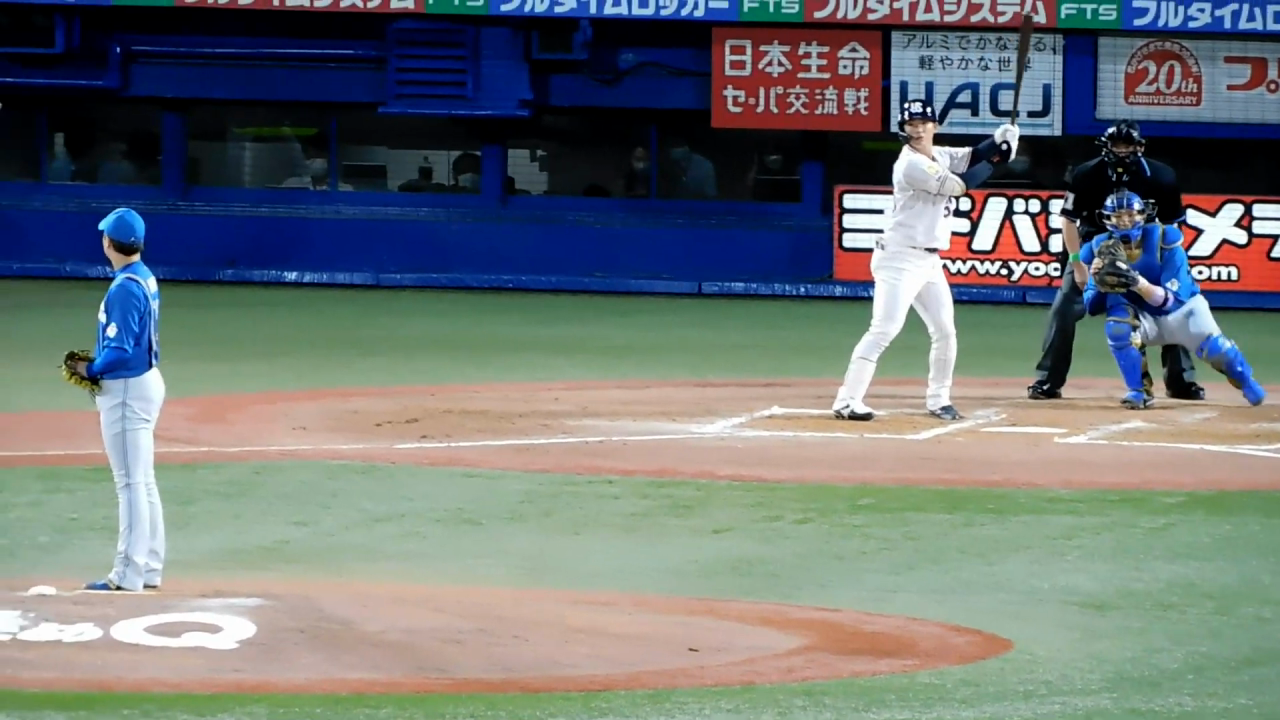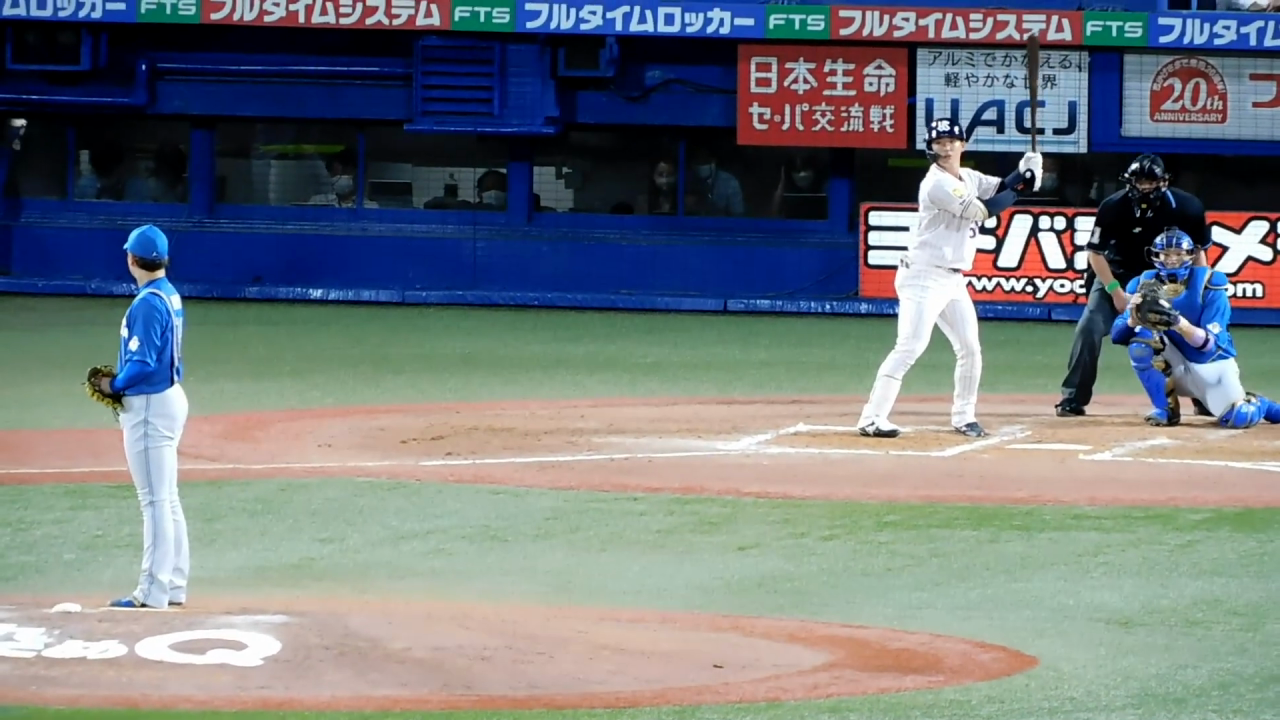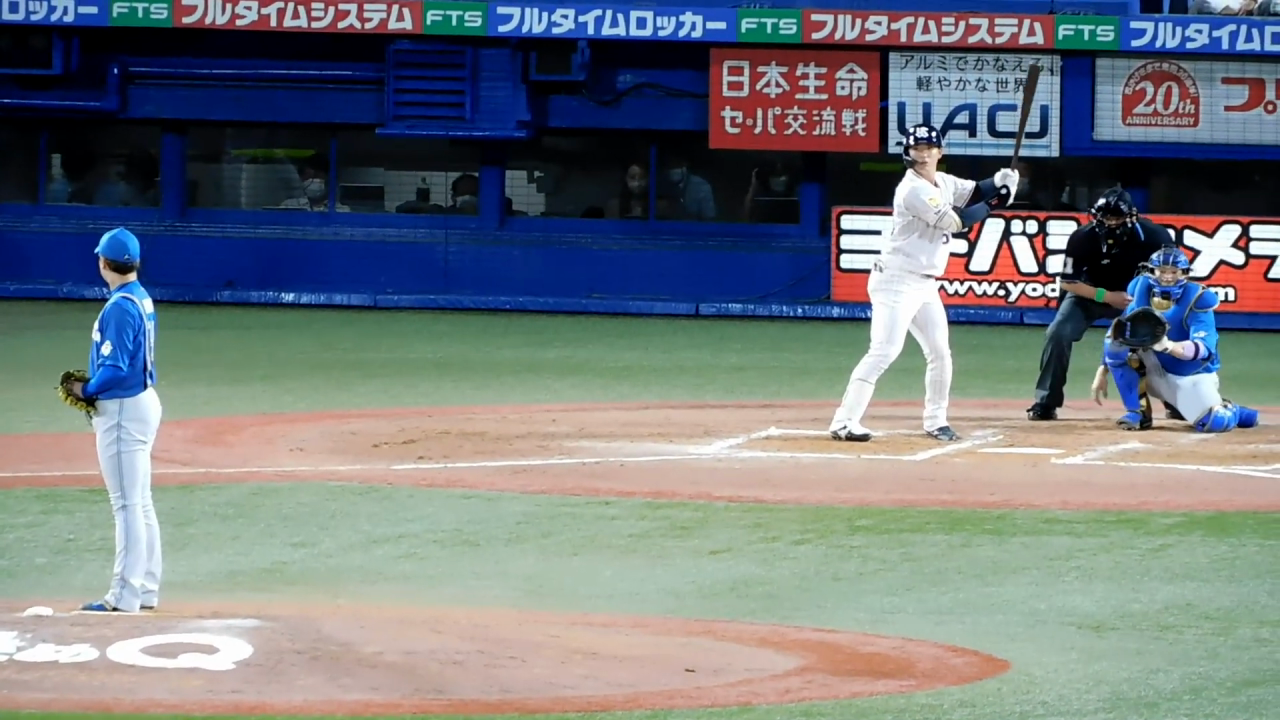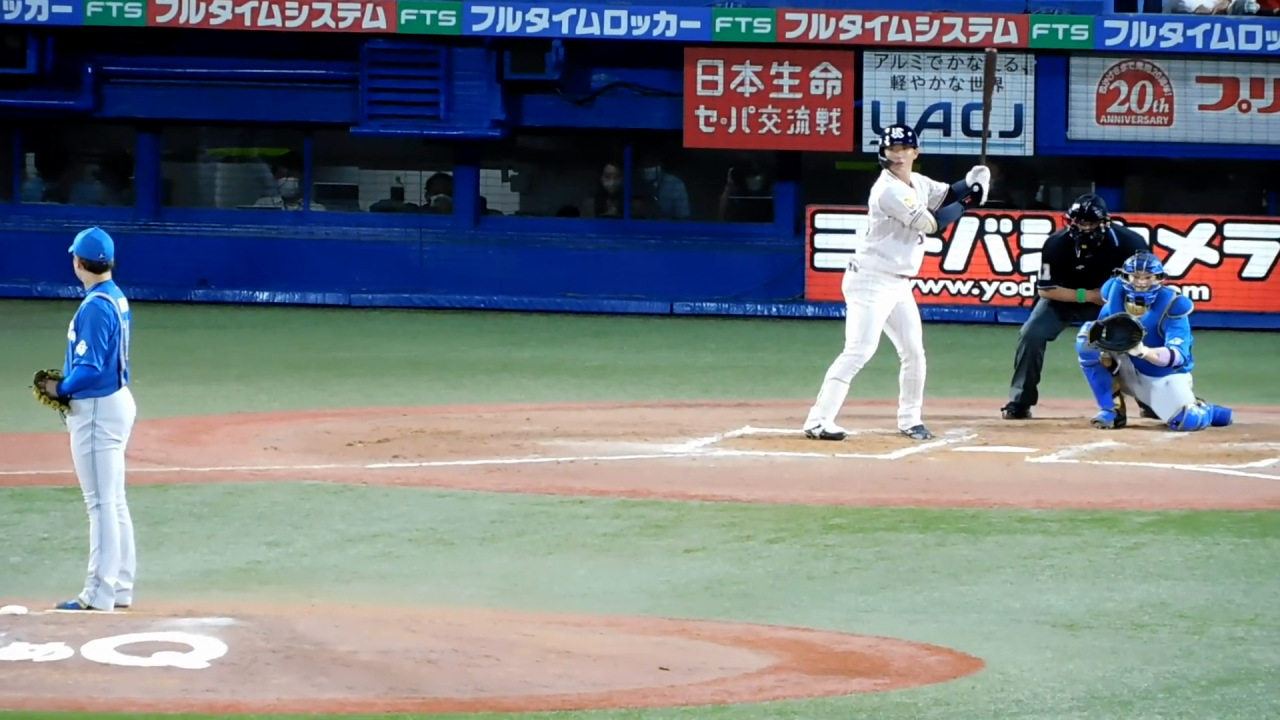
dt=0.4s
person 1, frame 1
left shoulder: (124, 287)
right shoulder: (145, 278)
left elbow: (119, 350)
left wrist: (90, 370)
right wrist: (98, 365)
left hip: (127, 390)
right hip: (144, 381)
left knee: (130, 483)
right knee: (143, 481)
left ankle: (129, 575)
right ankle: (149, 567)
person 1, frame 2
left shoulder: (147, 302)
right shoulder: (170, 295)
left elbow: (142, 363)
left wrist: (113, 385)
right wrist: (122, 382)
left hip: (150, 406)
right hip: (168, 397)
left knee: (154, 500)
right knee: (167, 498)
left ankle: (153, 591)
right ankle: (174, 584)
person 1, frame 3
left shoulder: (119, 306)
right shoulder: (142, 299)
left elbow: (114, 368)
left wrist: (85, 390)
right wrist: (94, 386)
left hip: (123, 410)
right hip: (142, 401)
left knee: (127, 503)
right knee: (140, 502)
left ankle: (125, 596)
right ankle: (146, 589)
person 1, frame 4
left shoulder: (94, 306)
right shoulder: (117, 298)
left elbow: (89, 368)
left wrist: (59, 389)
right wrist: (68, 385)
left hip: (97, 409)
right hip: (115, 400)
left knee: (101, 502)
right knee: (114, 500)
left ankle: (99, 594)
right ankle: (119, 587)
person 2, frame 1
left shoulder: (940, 155)
right shoulder: (911, 164)
left elbow: (973, 157)
right elbow: (959, 185)
left wrist: (998, 141)
right wrist: (997, 159)
left hip: (930, 260)
right hip: (900, 258)
left knee: (945, 332)
right knee: (883, 330)
left ankle: (938, 400)
right ankle: (847, 401)
person 2, frame 2
left shoulder: (968, 177)
right shoulder: (937, 183)
left elbow: (999, 188)
right elbow: (983, 211)
left wrist: (1022, 171)
right wrist: (1022, 187)
left hip: (953, 278)
right hip: (924, 275)
left knee: (970, 349)
right knee: (909, 347)
left ankle: (964, 416)
right ankle: (873, 418)
person 2, frame 3
left shoulder: (943, 182)
right shoulder: (913, 190)
left elbow: (974, 192)
right elbow: (956, 222)
left wrist: (998, 182)
right wrist: (995, 202)
left hip: (925, 282)
right hip: (897, 280)
left knee: (940, 353)
right knee: (883, 352)
left ankle: (935, 420)
right ankle: (844, 422)
person 2, frame 4
left shoulder: (917, 183)
right shoulder: (888, 190)
left elbow: (947, 195)
right elbow: (932, 223)
left wrist: (970, 183)
right wrist: (968, 199)
left hip: (899, 282)
right hip: (871, 280)
left knee: (914, 352)
right knee: (858, 351)
left ankle: (909, 419)
right ankle: (818, 421)
person 3, frame 1
left shoulder: (1162, 177)
right shoulder: (1086, 174)
left elbow: (1169, 225)
right elbow: (1069, 220)
right wrist: (1078, 264)
right knee: (1064, 308)
left ankle: (1181, 381)
right ankle: (1047, 380)
person 3, frame 2
left shoulder: (1187, 206)
right shoulder: (1113, 207)
left elbow: (1196, 251)
right elbow: (1095, 253)
right wrist: (1116, 292)
right hip: (1118, 274)
right knee: (1090, 326)
right ankle: (1073, 398)
person 3, frame 3
left shoulder: (1156, 237)
right shoulder: (1082, 238)
right elbow: (1067, 282)
right wrist: (1107, 296)
right hip: (1090, 293)
right knee: (1058, 334)
right ankle: (1045, 402)
person 3, frame 4
left shoulder: (1130, 242)
right shoulder: (1057, 244)
right elbow: (1045, 290)
right wrist: (1087, 295)
right hip: (1064, 297)
right knee: (1032, 334)
right ankle: (1020, 402)
person 4, frame 1
left shoulder: (1164, 243)
right shoulder: (1101, 250)
left elbow: (1172, 301)
right elbow: (1092, 308)
left wrist: (1138, 283)
right wrist: (1100, 285)
left hip: (1182, 310)
right hip: (1145, 317)
left knee: (1215, 350)
right knee: (1117, 319)
left ankle: (1242, 377)
right ankle: (1138, 390)
person 4, frame 2
left shoulder: (1209, 285)
right shoulder: (1146, 286)
left elbow: (1211, 342)
right elbow: (1118, 335)
left wrist: (1179, 323)
right wrist: (1133, 317)
left hip: (1213, 365)
right hip: (1176, 367)
left knee: (1239, 418)
right knee: (1140, 337)
left ankle: (1260, 405)
right ankle: (1165, 409)
person 4, frame 3
left shoulder: (1197, 301)
right shoulder: (1142, 293)
left elbow: (1204, 349)
left wrist: (1167, 345)
right wrist: (1103, 371)
left hip: (1192, 376)
right hip: (1155, 373)
left knee: (1215, 423)
left ankle: (1235, 412)
right ankle: (1137, 412)
person 4, frame 4
left shoulder: (1171, 306)
right shoulder: (1115, 295)
left elbow: (1179, 356)
left wrist: (1143, 351)
left hip: (1166, 377)
right hip: (1128, 372)
left knee: (1188, 421)
right knee: (1089, 332)
left ankle: (1207, 411)
right ankle: (1111, 410)
